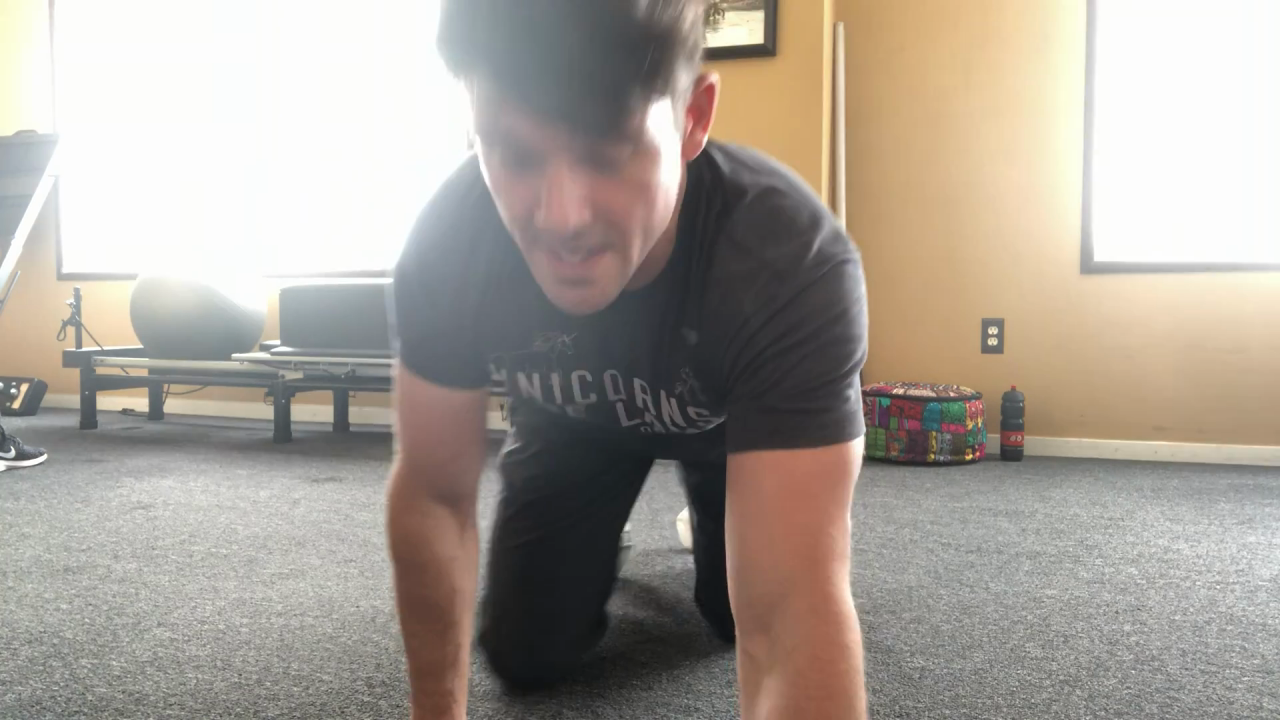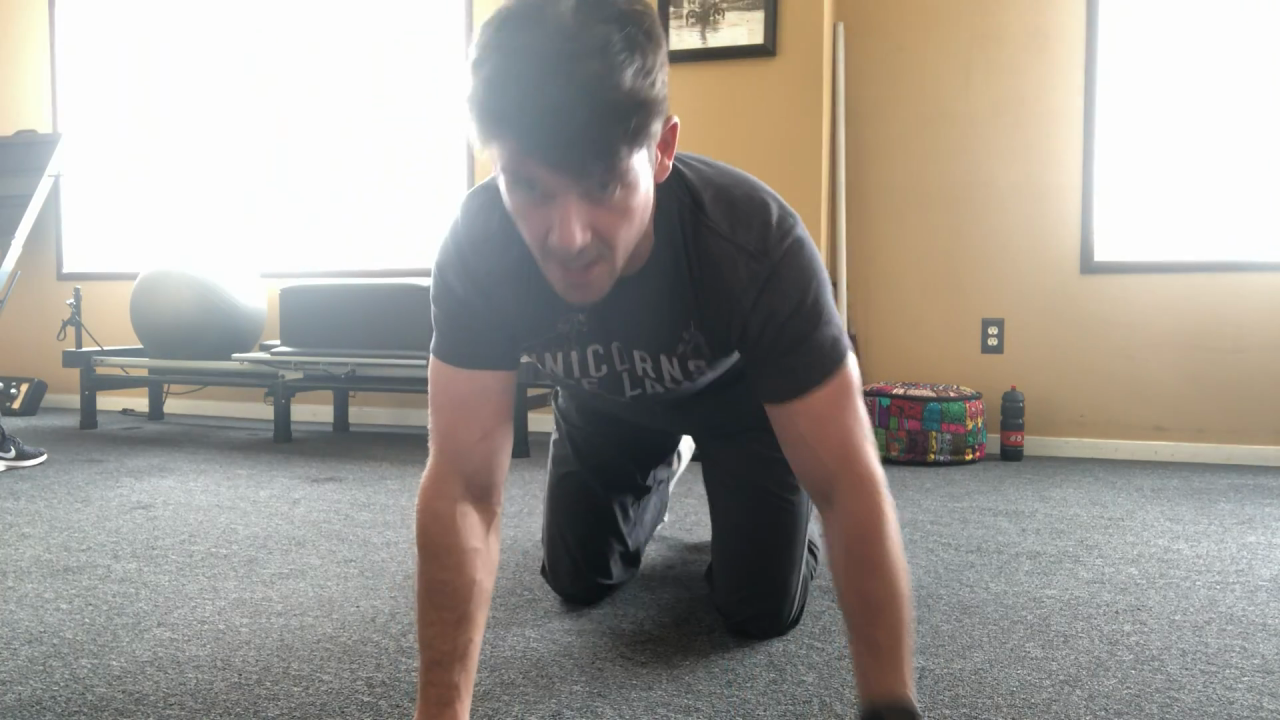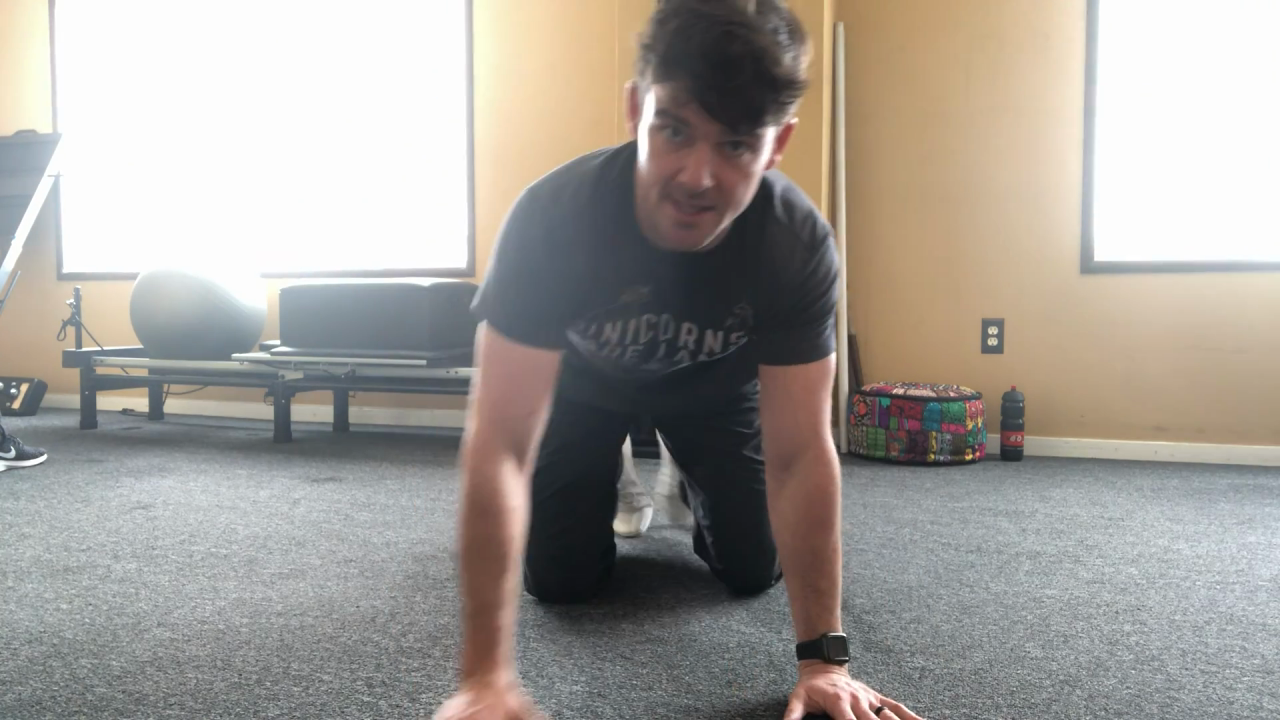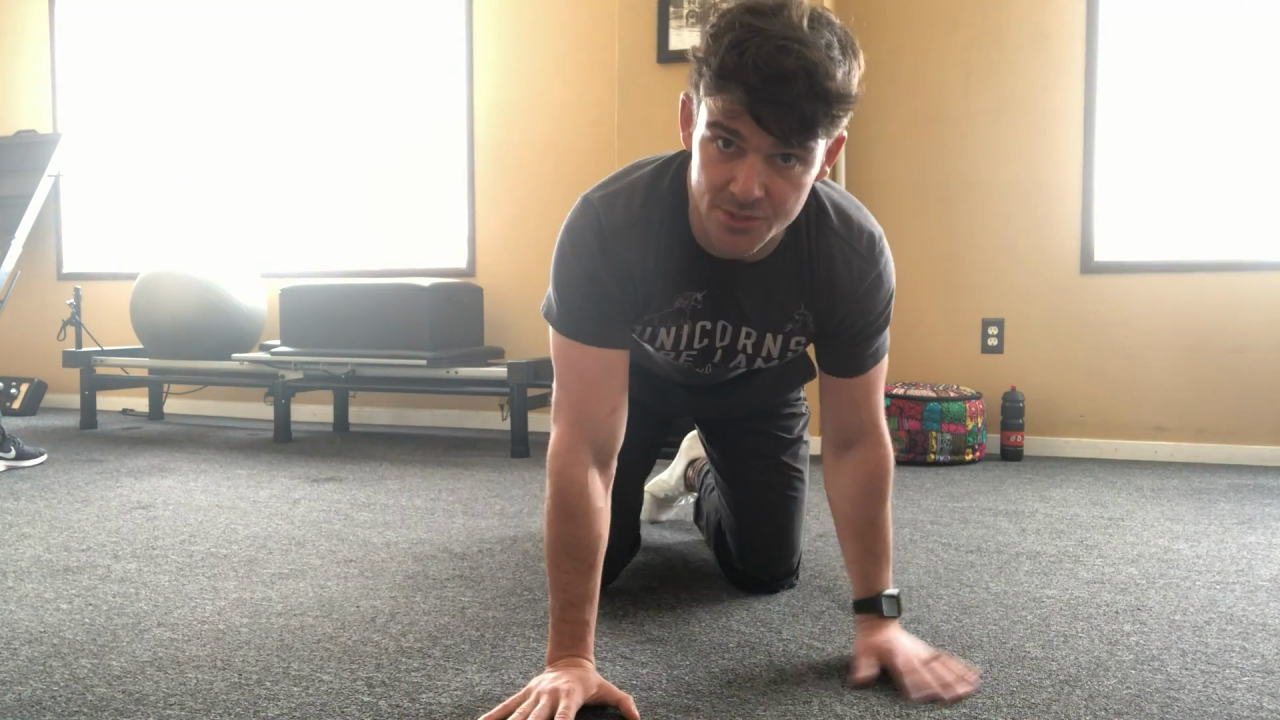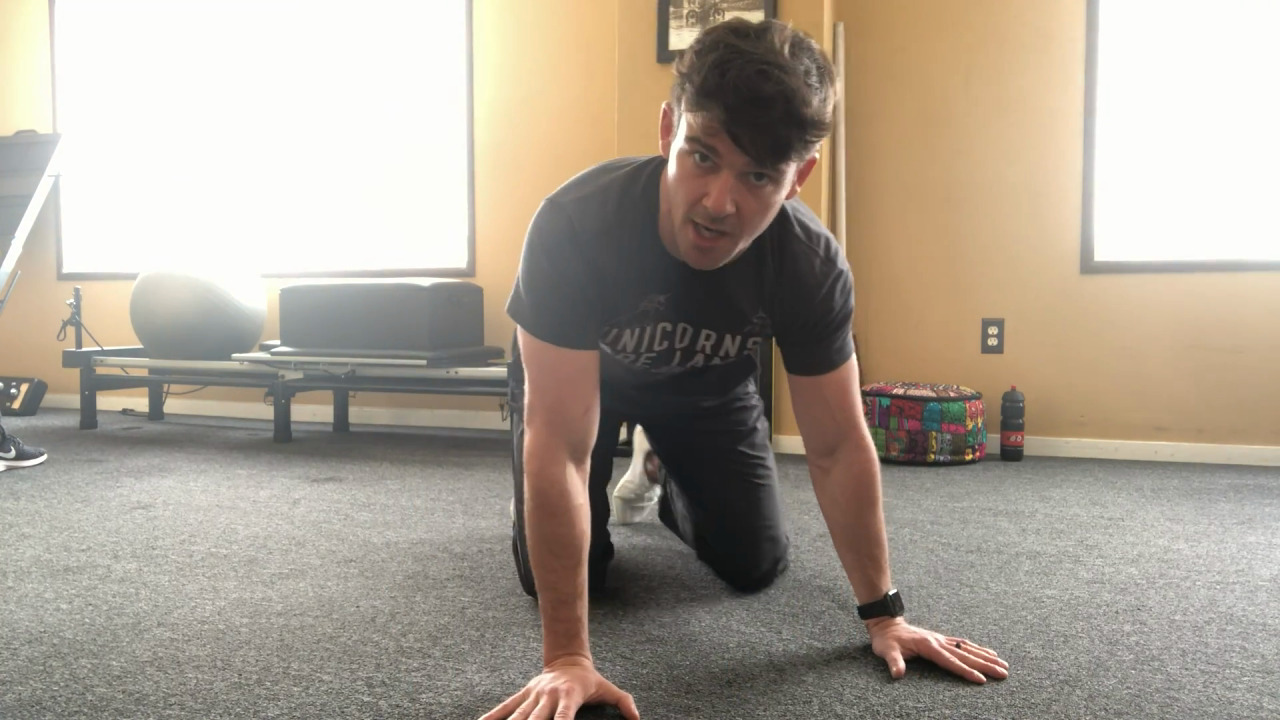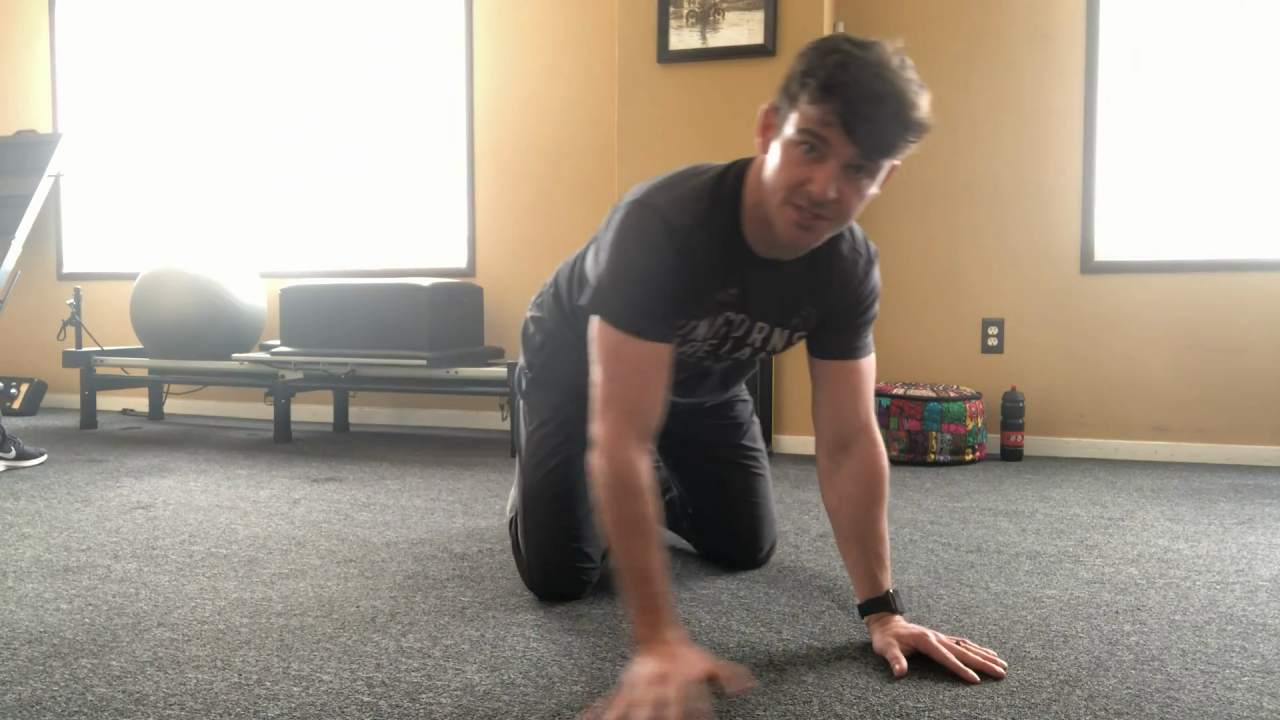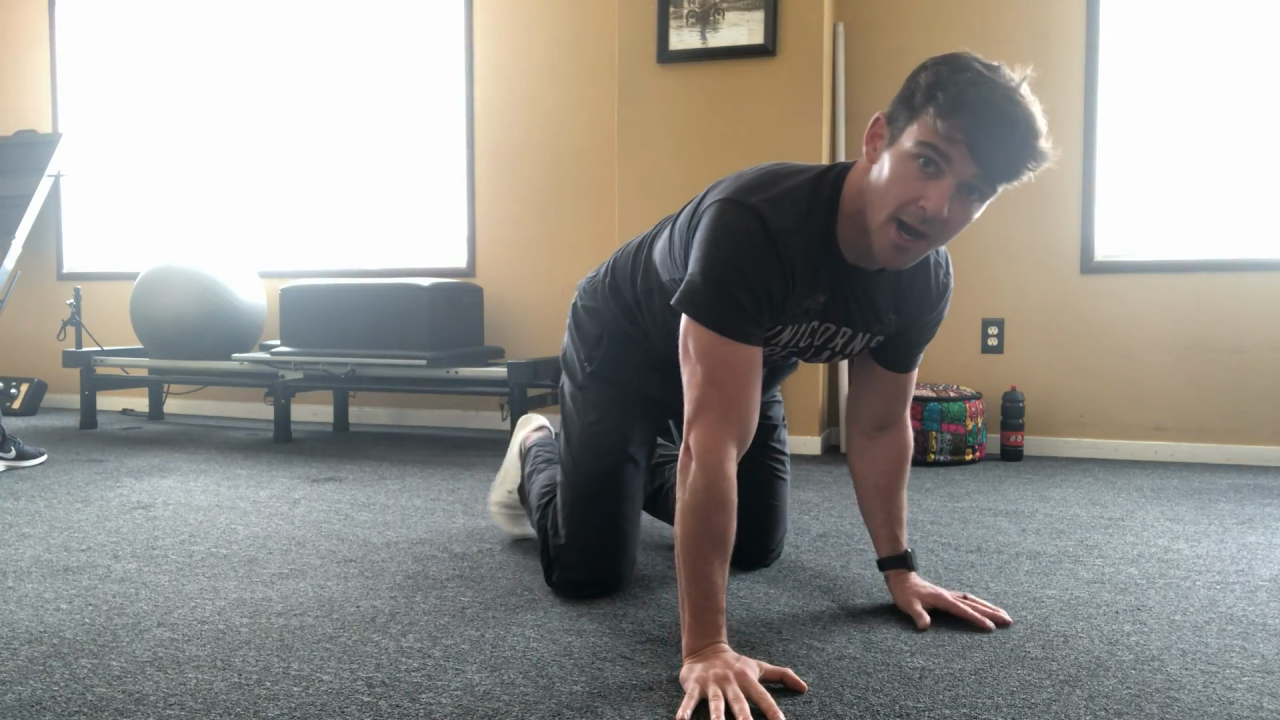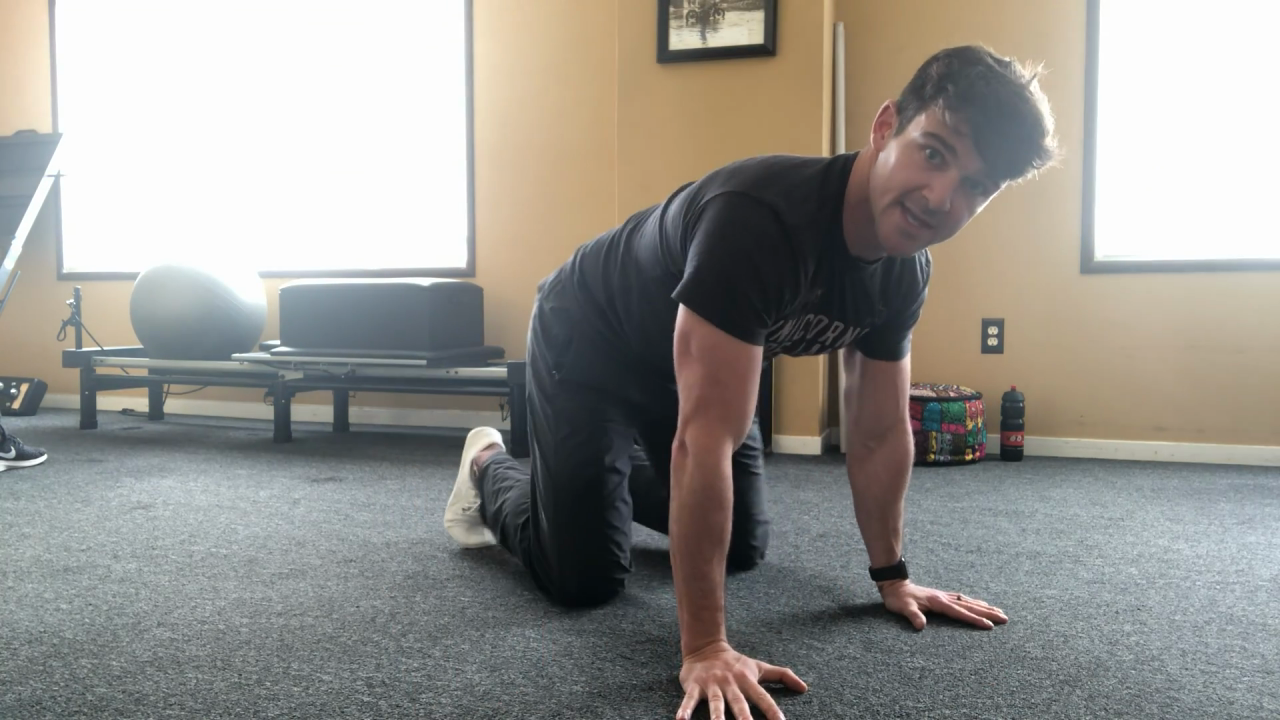
dt=0.5s
person 1, frame 1
left shoulder: (793, 260)
right shoulder: (446, 242)
left elbow: (789, 615)
right elbow: (434, 492)
left hip: (734, 419)
right hip: (570, 423)
left knee: (741, 619)
right knee: (525, 658)
left ankle: (719, 516)
right ankle: (589, 539)
person 1, frame 2
left shoulder: (759, 245)
right shoulder: (476, 250)
left elbow: (849, 487)
right elbow: (462, 487)
left hip: (742, 392)
right hip: (606, 402)
left knee: (761, 612)
right knee: (579, 581)
left ankle: (741, 508)
right ankle: (658, 475)
person 1, frame 3
left shoulder: (798, 243)
right shoulder: (550, 218)
left elbow: (801, 455)
right elbow: (499, 447)
left wrist: (822, 657)
left hip: (715, 380)
right hip: (582, 378)
left knee: (753, 570)
right knee: (559, 581)
left ankle: (691, 479)
right ankle: (612, 476)
person 1, frame 4
left shoulder: (856, 253)
right shoulder: (608, 225)
left elbow: (859, 440)
right elbow: (588, 447)
left wrist: (876, 613)
right wrist: (569, 658)
left hip: (761, 387)
right hip: (638, 372)
left knee: (766, 572)
right knee: (598, 556)
left ankle: (701, 477)
right ankle: (650, 480)
person 1, frame 5
left shoulder: (809, 262)
right shoulder: (576, 224)
left elbow: (837, 446)
right elbow: (561, 445)
left wrist: (881, 612)
right wrist: (566, 658)
left hip: (704, 382)
right hip: (580, 371)
left knee: (754, 566)
right knee: (552, 574)
left ankle: (666, 477)
person 1, frame 6
left shoulder: (848, 266)
right shoulder: (660, 224)
left elbow: (847, 444)
right elbow: (617, 436)
left wrist: (881, 610)
right wrist: (658, 639)
left hip: (702, 374)
right hip: (575, 360)
left knee: (747, 548)
right knee: (559, 573)
left ankle: (630, 486)
right ankle: (538, 471)
person 1, frame 7
left shoulder: (926, 280)
right shoulder: (754, 222)
left elbow: (880, 427)
right elbow: (714, 441)
left wrist: (897, 566)
right wrist: (706, 649)
left hip: (744, 367)
right hip: (621, 346)
left knee: (757, 549)
right knee: (590, 570)
left ankle: (644, 472)
right ankle: (540, 452)
person 1, frame 8
left shoulder: (903, 271)
right shoulder: (761, 216)
left elbow: (879, 432)
right elbow: (707, 441)
left wrist: (891, 576)
right wrist: (704, 650)
left hip: (686, 358)
right hip: (585, 342)
left knee: (742, 548)
right knee: (586, 578)
left ankle: (625, 472)
right ankle: (490, 469)
